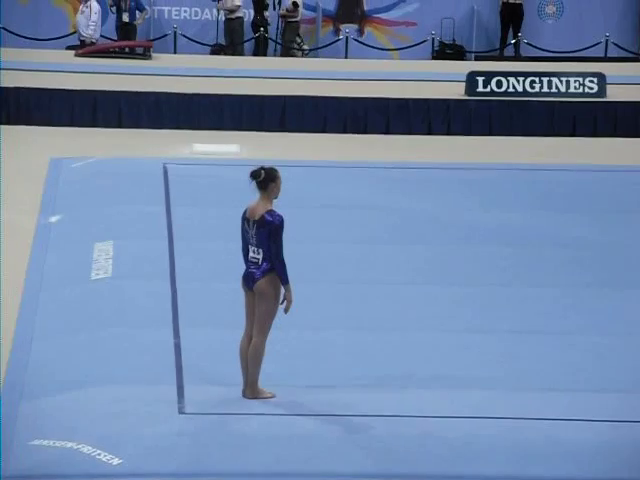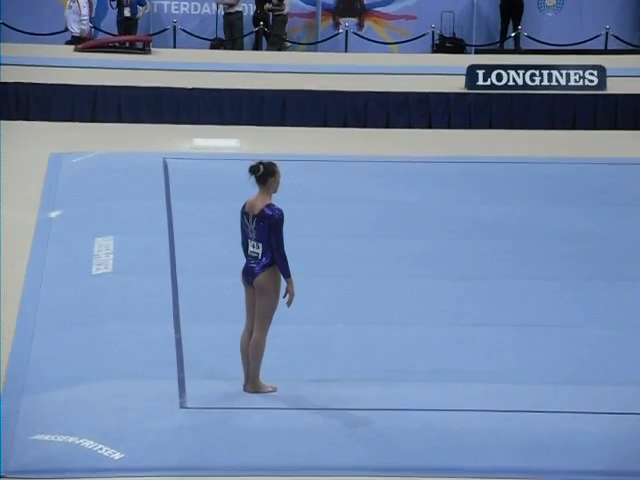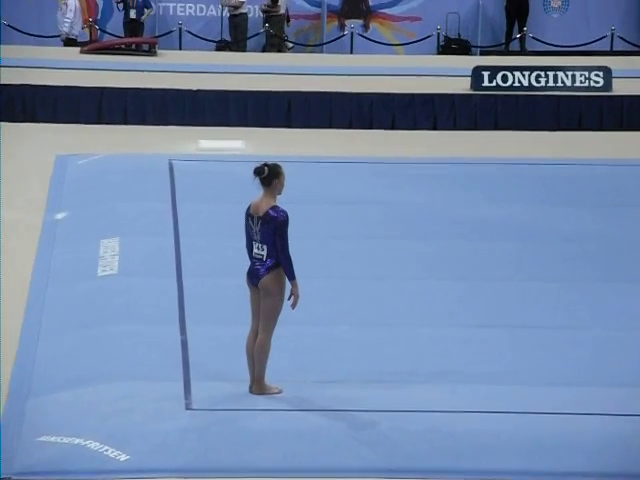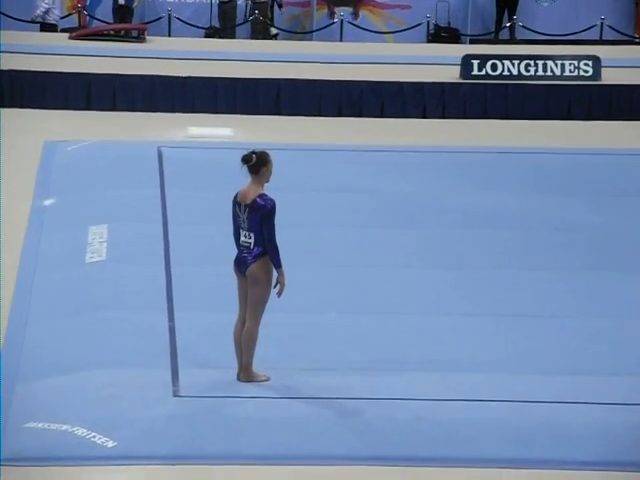
dt=0.4s
person 1, frame 1
left shoulder: (247, 212)
right shoulder: (274, 218)
right elbow: (277, 256)
right wrist: (287, 288)
left hip: (249, 276)
right hip: (266, 280)
left knee: (249, 332)
right knee: (260, 336)
left ankle: (247, 385)
right ankle: (253, 388)
person 1, frame 2
left shoulder: (245, 207)
right shoulder: (274, 212)
right elbow: (278, 250)
right wrist: (289, 281)
left hip: (248, 270)
right hip: (266, 274)
left knee: (249, 327)
right knee: (260, 330)
left ankle: (248, 379)
right ankle: (254, 382)
person 1, frame 3
left shoulder: (250, 208)
right shoulder: (279, 214)
right elbow: (283, 252)
right wrist: (294, 283)
left hip: (253, 272)
right hip: (271, 276)
left knee: (255, 328)
right knee: (265, 332)
left ankle: (253, 381)
right ankle: (260, 384)
person 1, frame 4
left shoulder: (238, 197)
right shoulder: (266, 203)
left elbow: (236, 233)
right elbow: (270, 241)
right wrist: (280, 272)
left hip: (240, 260)
right hip: (258, 264)
left knee: (242, 316)
right knee: (253, 320)
left ankle: (241, 368)
right ankle: (247, 371)
